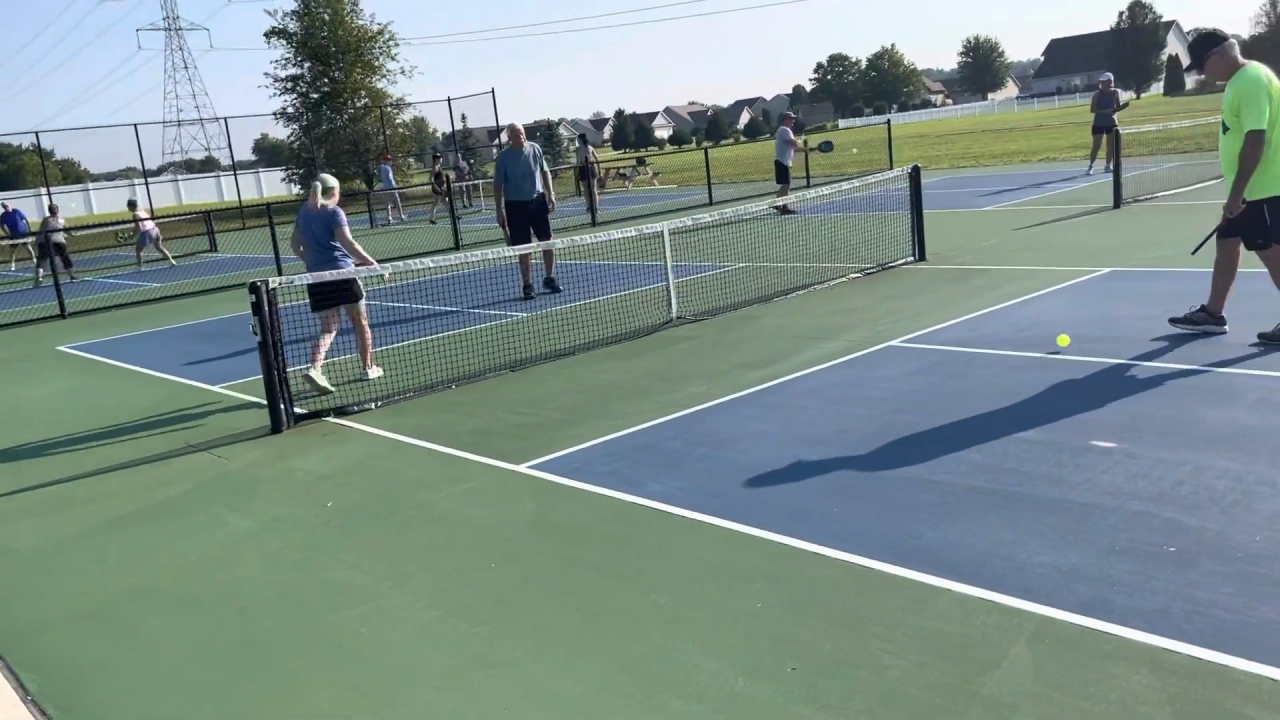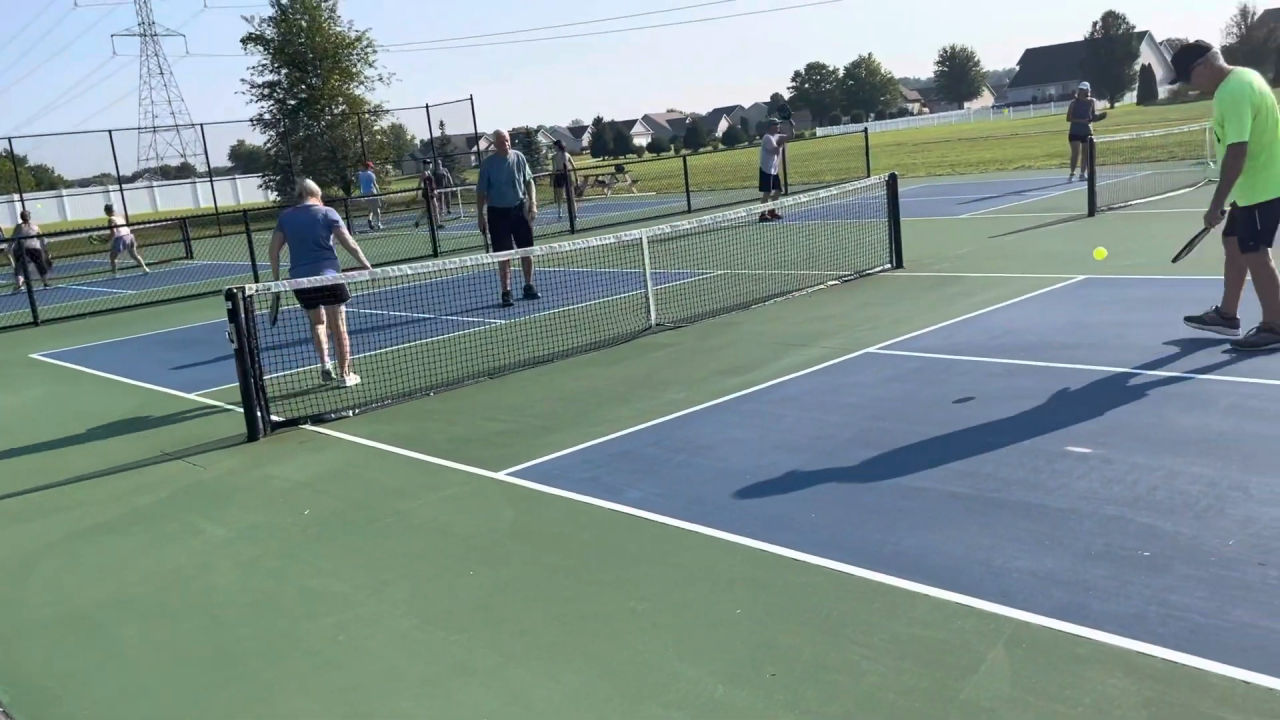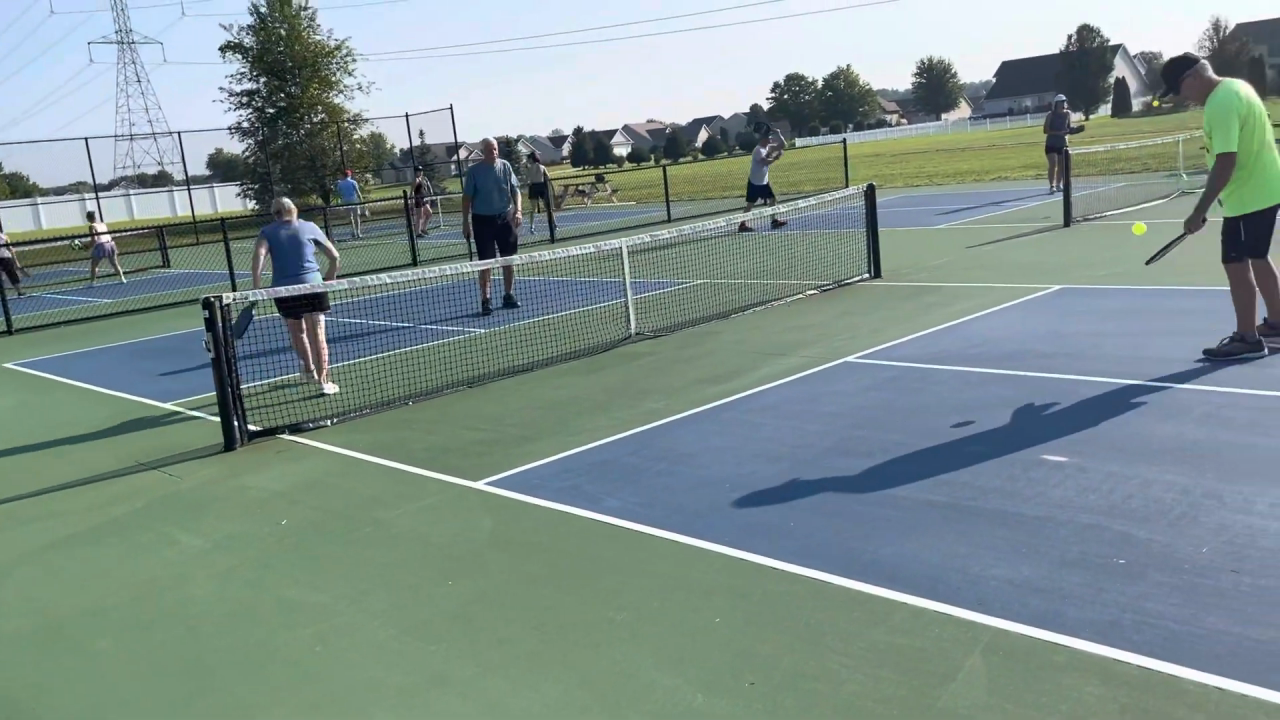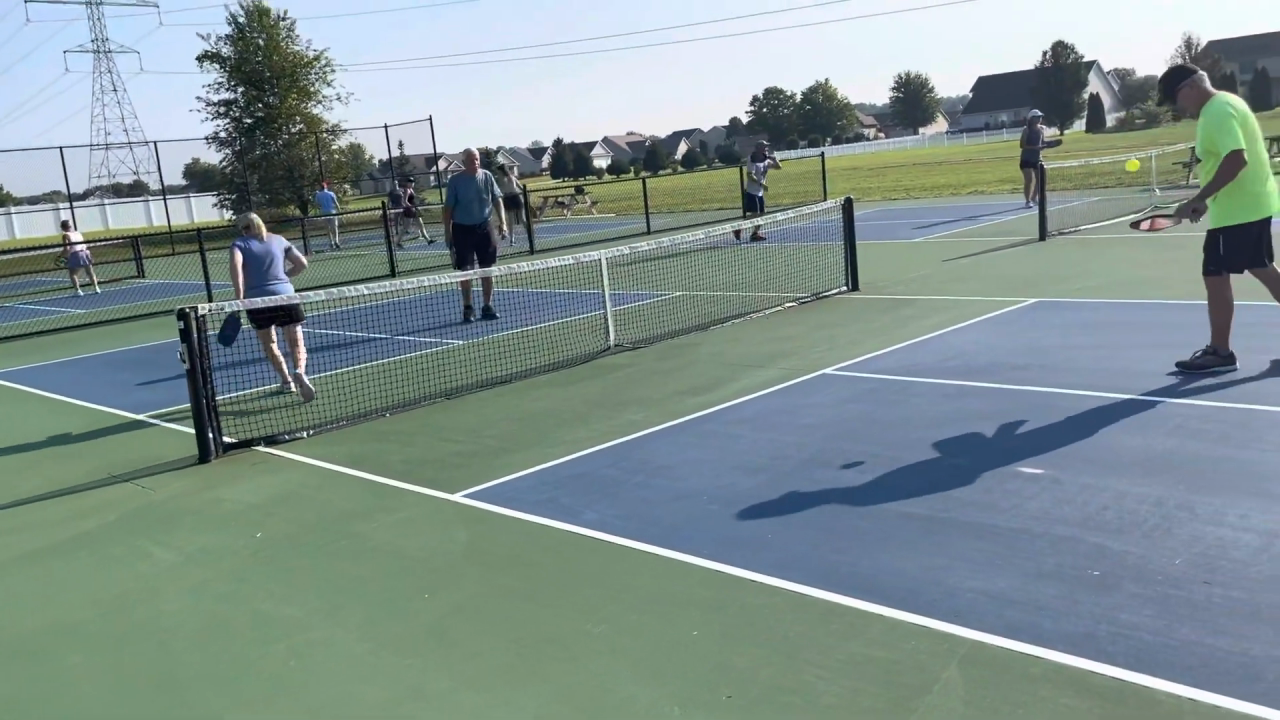
dt=0.2s
person 1, frame 1
left shoulder: (1251, 82)
right shoulder: (1241, 80)
left wrist: (1236, 192)
right wrist: (1236, 189)
right hip: (1246, 187)
right knee: (1227, 244)
right ankle: (1213, 313)
person 1, frame 2
left shoulder: (1235, 93)
right shoulder: (1240, 79)
left elbow: (1237, 152)
left wrist: (1217, 203)
left knee: (1254, 254)
right knee: (1234, 245)
right ankle: (1226, 315)
person 1, frame 3
left shoulder: (1221, 105)
right shoulder: (1234, 88)
left elbow: (1225, 162)
left wrist: (1199, 211)
left hip: (1248, 195)
left knee: (1236, 263)
left ankle: (1248, 338)
person 1, frame 4
left shoulder: (1216, 113)
right shoulder: (1225, 103)
left elbow: (1237, 160)
left wrist: (1197, 199)
right wrist: (1204, 199)
left hip: (1235, 210)
left knee: (1215, 277)
left ankle: (1220, 352)
person 2, frame 1
left shoulder: (304, 212)
right shoulder: (333, 212)
left elbow: (295, 244)
right elbow: (347, 242)
right wrist: (373, 265)
right hip: (342, 273)
left knee: (328, 328)
right knee: (360, 322)
left ankle: (314, 370)
right ankle: (368, 368)
person 2, frame 2
left shoulder: (286, 216)
right shoulder: (327, 213)
left elbow: (274, 249)
right elbow: (349, 243)
left wrist: (276, 277)
right wrist: (367, 266)
left hip: (300, 278)
right hip: (328, 274)
left knee: (317, 322)
right knee: (338, 327)
left ankle: (325, 364)
right ankle: (345, 375)
person 2, frame 3
left shoulder: (268, 231)
right shoulder: (309, 227)
left elbow: (259, 256)
right elbow: (334, 256)
left wrist: (256, 287)
right wrist: (330, 276)
left hip: (283, 289)
right hip: (311, 284)
left knee: (297, 332)
right knee: (317, 335)
left ankle: (310, 371)
right ankle: (323, 382)
person 2, frame 4
left shoulder: (239, 243)
right shoulder: (278, 240)
left elbow: (235, 265)
right elbow: (302, 263)
left wrist: (239, 297)
left hip: (256, 300)
right hip: (284, 295)
left knee: (269, 344)
right knee: (297, 344)
left ankle: (286, 381)
right ankle: (300, 373)
person 3, frame 1
left shoulder: (535, 149)
right shoulder: (503, 157)
left elbow: (545, 172)
right elbow: (498, 185)
left wrist: (550, 194)
right wrist: (499, 211)
left hip: (538, 201)
right hip: (516, 206)
left knee: (547, 241)
left ankle: (549, 278)
right ankle: (527, 285)
person 3, frame 2
left shoulder: (519, 157)
right shoulder: (488, 164)
left elbow: (529, 181)
right elbow: (481, 191)
left wrist: (532, 203)
right wrist: (481, 216)
left hip: (520, 209)
right hip: (498, 212)
left knee: (526, 250)
left ankle: (529, 286)
right ankle: (506, 292)
person 3, frame 3
left shoulder: (505, 166)
right shoulder: (474, 171)
left elbow: (515, 189)
right elbow: (467, 197)
left wrist: (518, 210)
right wrist: (466, 222)
left hip: (505, 217)
right hip: (482, 220)
left knee: (508, 259)
right knee: (486, 262)
left ankle: (508, 295)
right ankle: (485, 300)
person 3, frame 4
left shoulder: (487, 177)
right shoulder: (455, 181)
left elbow: (497, 200)
right elbow: (448, 207)
left wrist: (502, 221)
right wrist: (447, 231)
left hip: (484, 227)
right hip: (462, 229)
left knee: (487, 269)
right knee: (466, 270)
left ankle: (487, 307)
right ankle: (468, 307)
